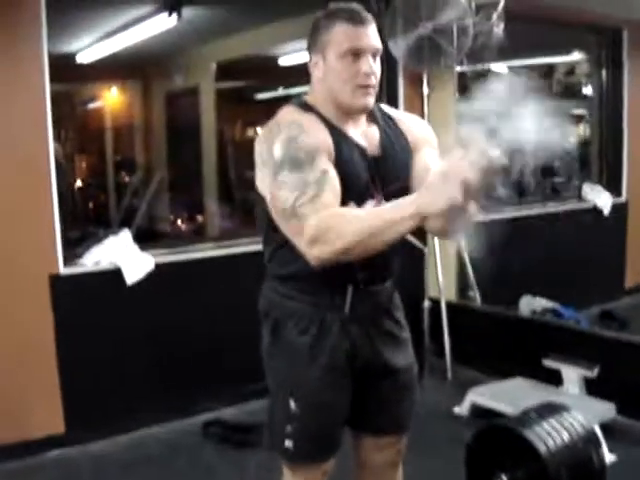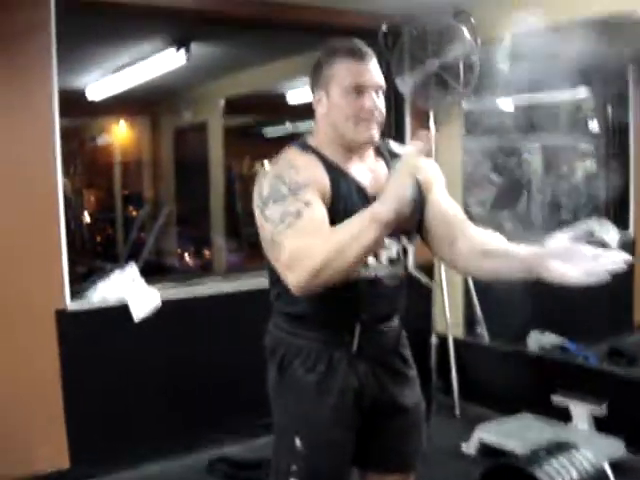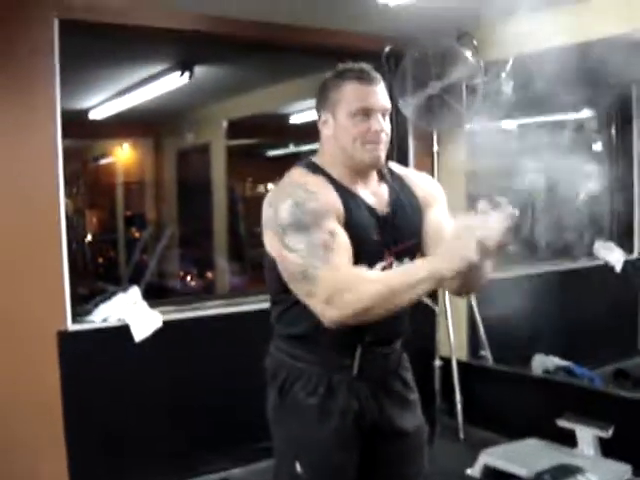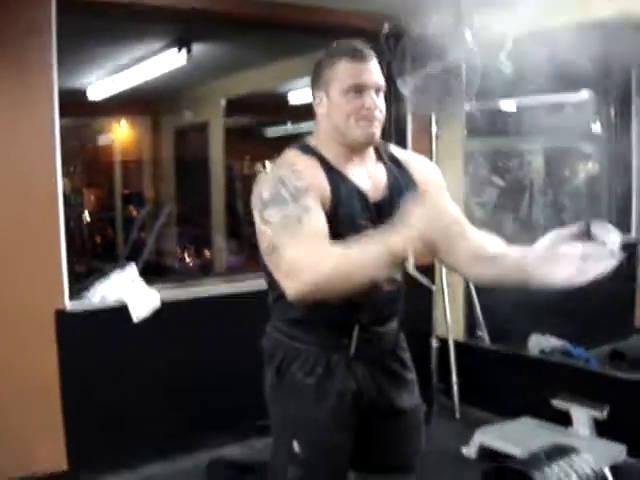
dt=0.2s
person 1, frame 1
left shoulder: (407, 128)
right shoulder: (293, 137)
left elbow: (438, 219)
right elbow: (323, 240)
left wrist: (453, 197)
right wrist: (427, 201)
left hip: (380, 308)
right hip: (308, 317)
person 1, frame 2
left shoulder: (415, 167)
right shoulder: (293, 174)
left elbow: (463, 243)
right elbow: (303, 273)
left wrist: (539, 260)
right wrist: (385, 210)
left hip: (387, 345)
right hip: (313, 357)
person 1, frame 3
left shoulder: (417, 187)
right shoulder: (302, 198)
left elbow: (459, 281)
right elbow: (338, 303)
left wrist: (474, 258)
right wrist: (444, 262)
left hip: (389, 369)
right hip: (315, 379)
person 1, frame 4
left shoulder: (411, 168)
right shoulder: (292, 177)
left elbow: (465, 248)
right elbow: (302, 278)
left wrist: (530, 264)
right wrist: (398, 241)
left hip: (384, 350)
right hip: (311, 360)
